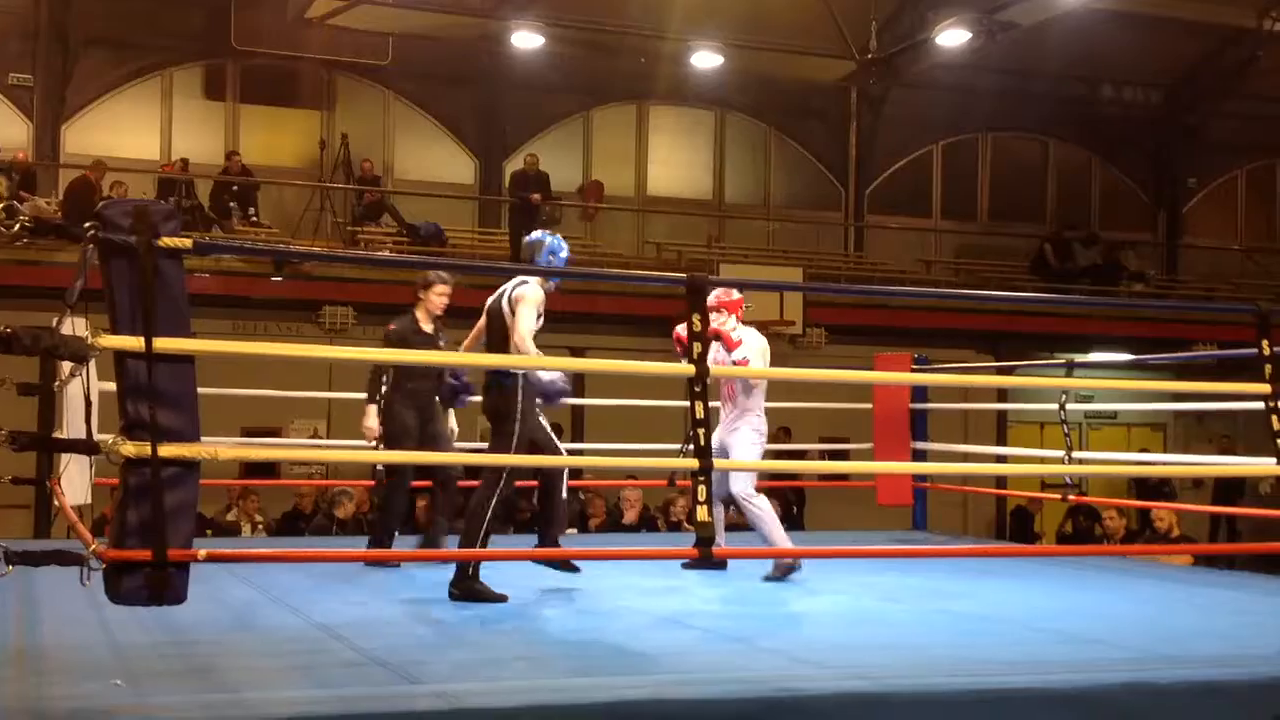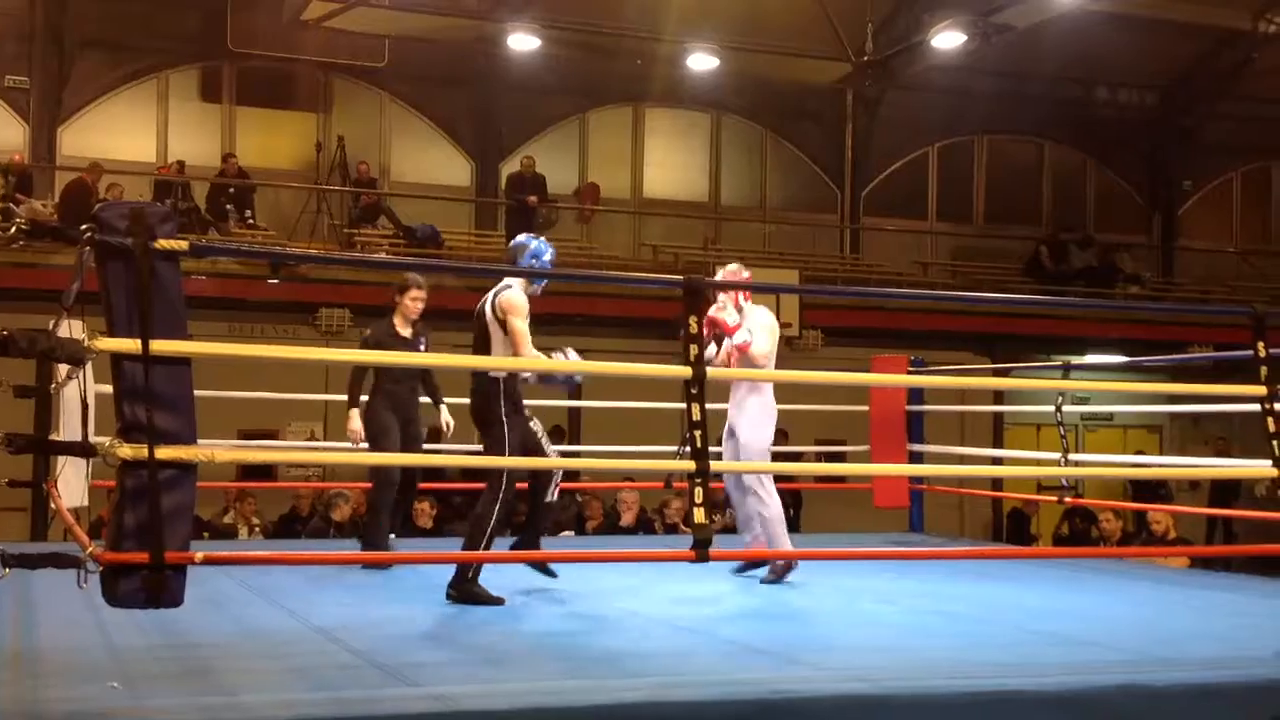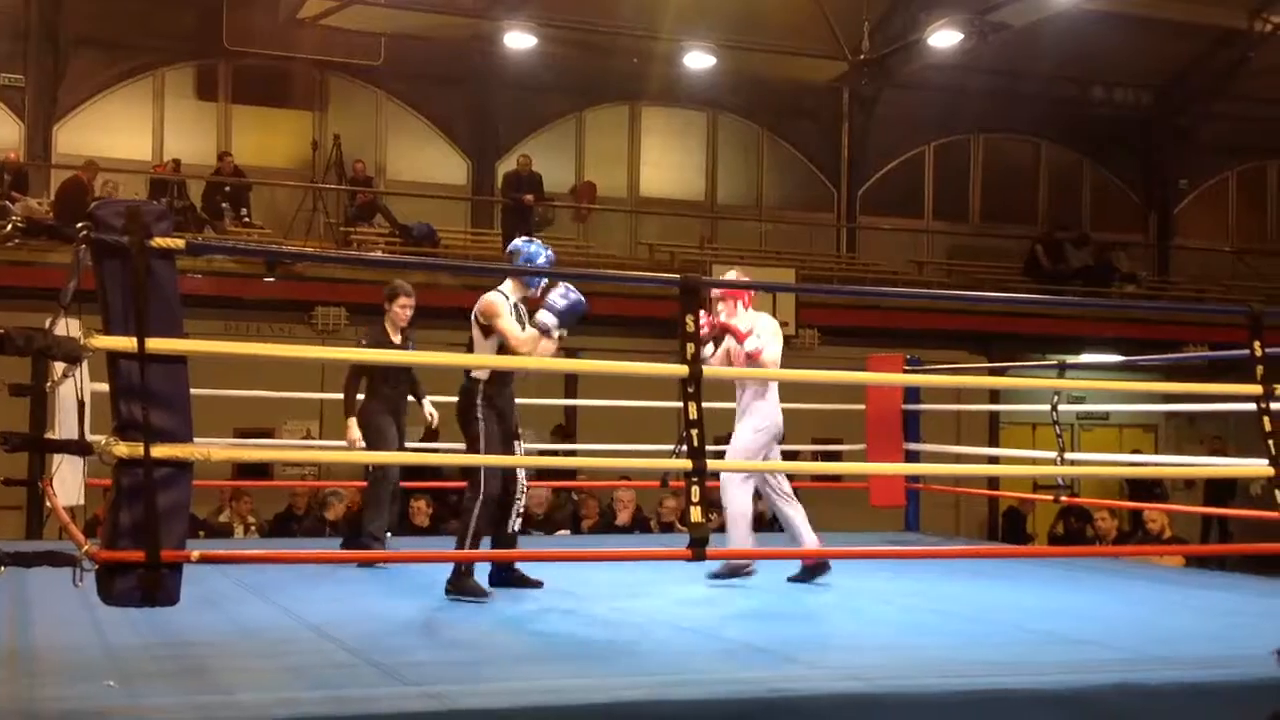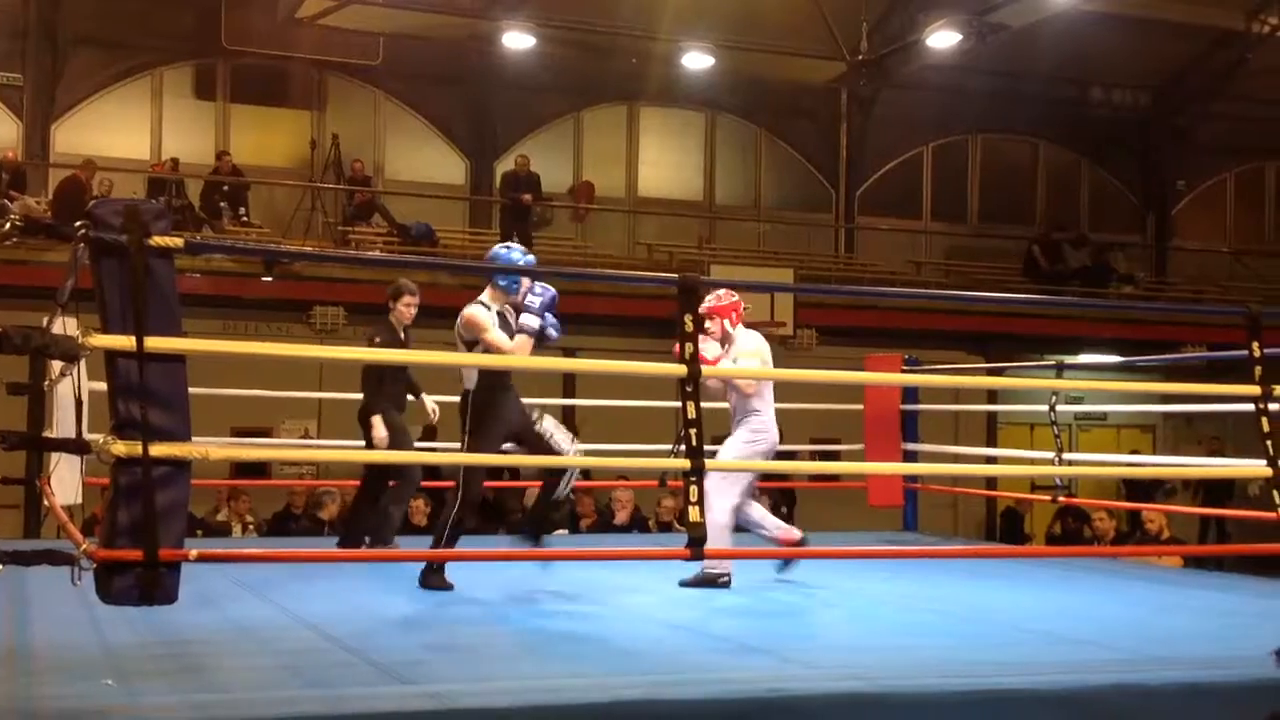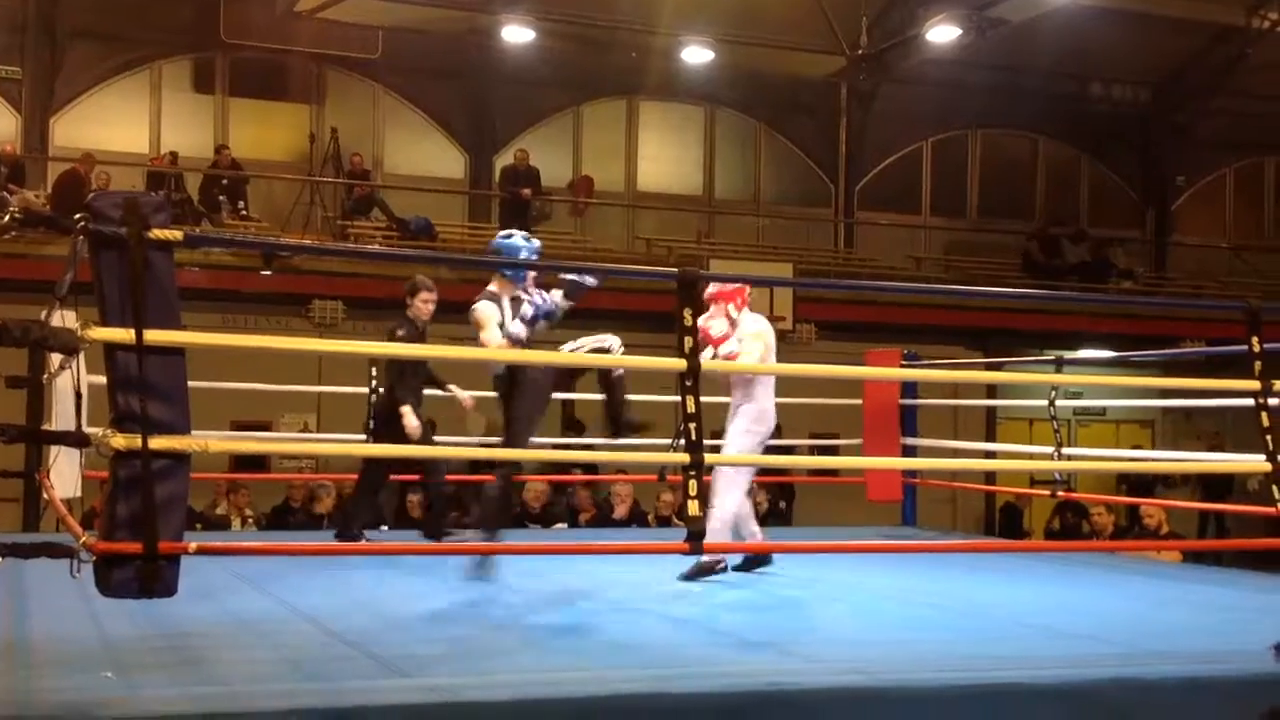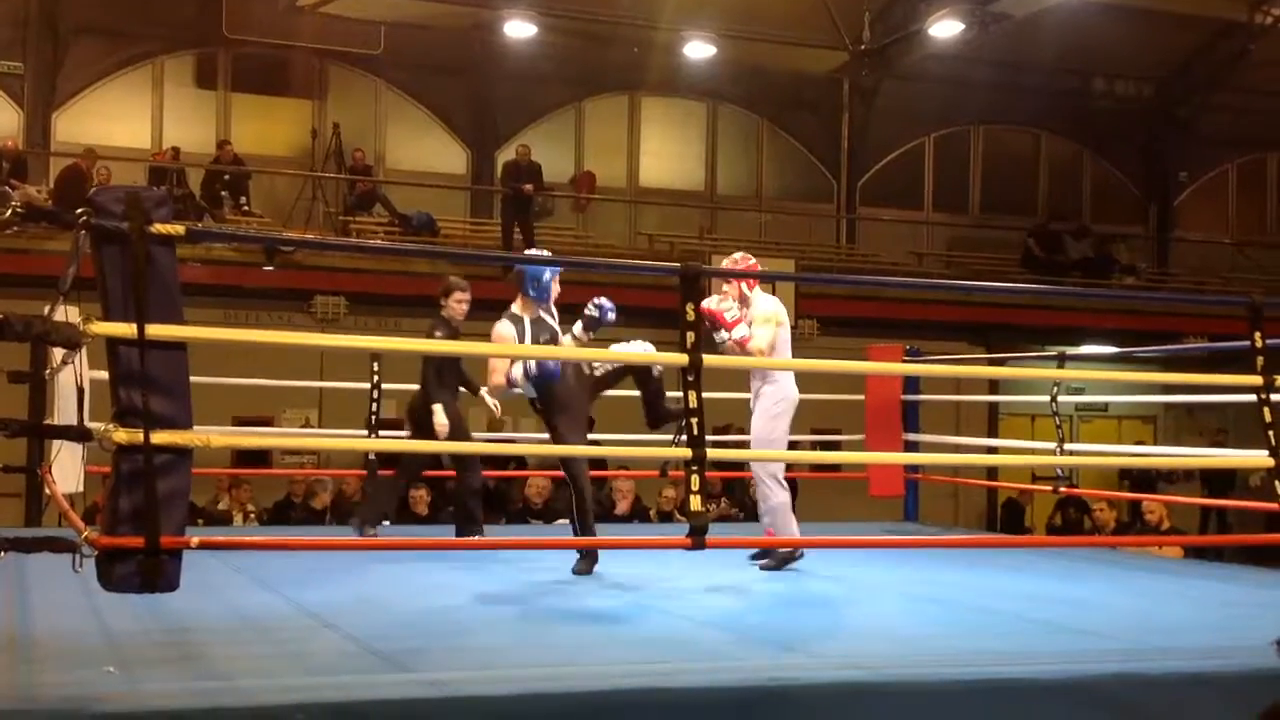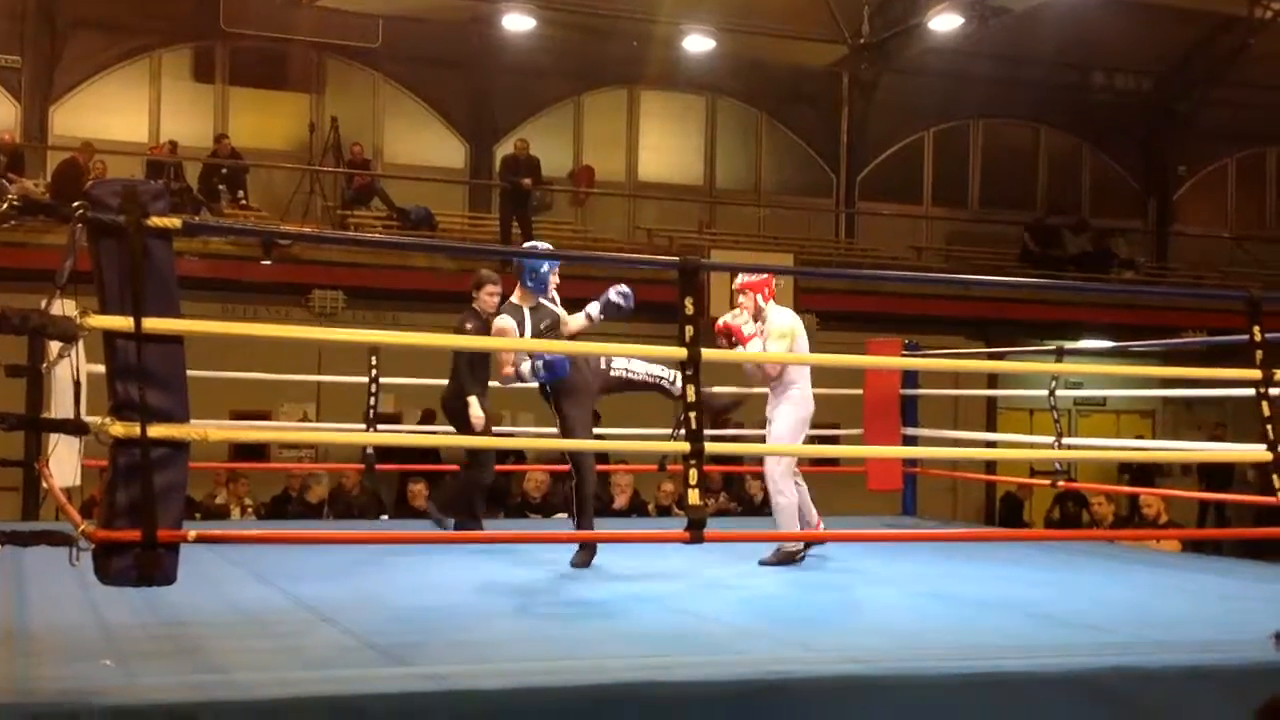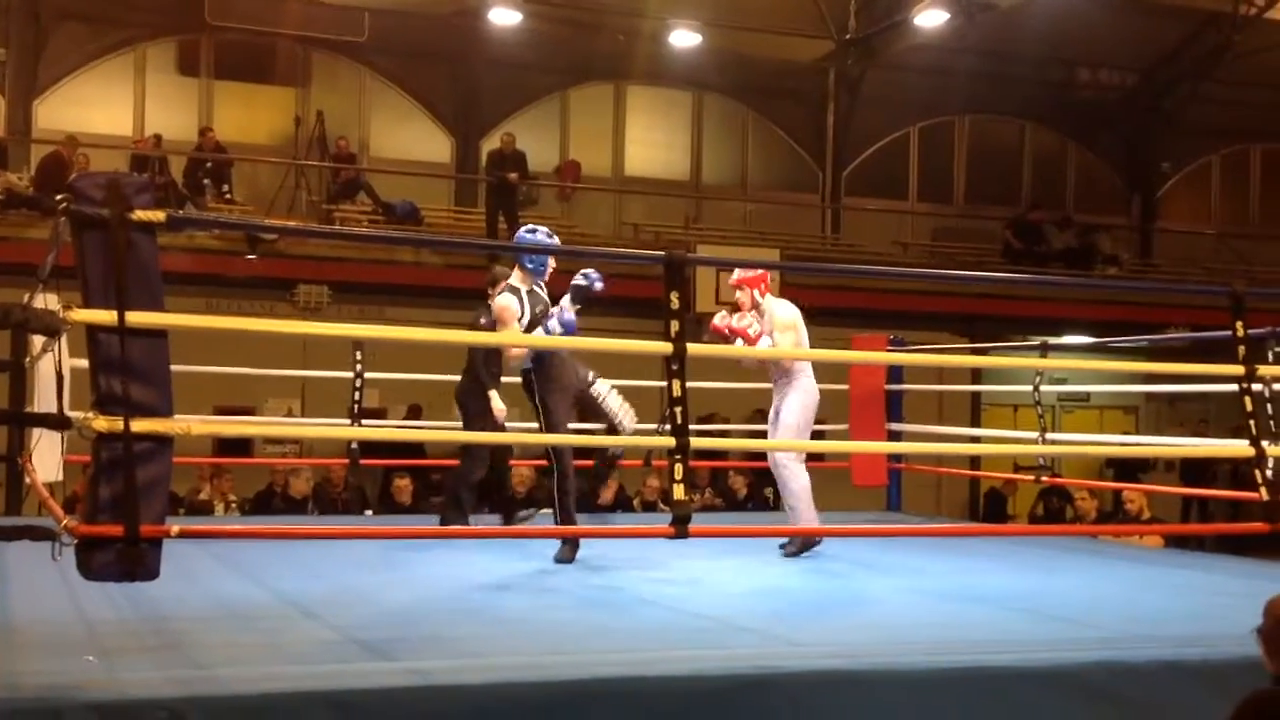
dt=0.2s
person 1, frame 1
left shoulder: (502, 293)
right shoulder: (531, 290)
left elbow: (470, 342)
right elbow: (521, 338)
right wrist: (543, 373)
left hip: (502, 391)
right hip: (512, 392)
left knee: (555, 461)
right knee: (495, 481)
left ankle: (549, 544)
right ankle: (464, 578)
person 1, frame 2
left shoulder: (494, 296)
right shoulder: (514, 297)
right elbow: (525, 354)
left wrist: (550, 364)
right wrist: (561, 364)
left hip: (500, 396)
right hip: (498, 399)
left knee: (548, 464)
right knee: (499, 488)
left ankle: (528, 542)
right ankle: (463, 581)
person 1, frame 3
left shoulder: (517, 306)
right shoulder: (494, 301)
left elbow: (537, 354)
right elbow: (522, 347)
left wrist: (559, 323)
right wrist: (551, 313)
left hip: (502, 401)
right hip: (480, 402)
left knee: (514, 488)
right knee: (486, 486)
left ankle: (502, 568)
right ankle: (461, 574)
person 1, frame 4
left shoulder: (508, 311)
right shoulder: (474, 315)
right elbow: (511, 352)
left wrist: (538, 330)
right wrist: (532, 316)
left hip: (510, 403)
right hip: (480, 410)
left knee: (568, 456)
right knee: (470, 491)
left ankle: (535, 525)
right ankle: (434, 566)
person 1, frame 5
left shoulder: (522, 293)
right shoulder: (483, 308)
left elbow: (541, 322)
right elbow: (496, 352)
left wrist: (563, 297)
right wrist: (525, 322)
left hip: (542, 371)
right hip: (517, 386)
right knee: (510, 466)
right ankle: (487, 539)
person 1, frame 6
left shoulder: (546, 309)
right shoulder: (506, 330)
right elbow: (495, 382)
left wrist: (587, 326)
right wrist: (530, 370)
left hip: (578, 376)
right hip: (554, 402)
left knee: (641, 351)
right knee: (577, 477)
left ankle: (658, 413)
right ankle: (588, 549)
person 1, frame 7
left shoulder: (547, 297)
right shoulder: (506, 322)
right elbow: (505, 374)
left wrist: (600, 309)
right wrist: (536, 368)
left hip: (589, 367)
right hip: (564, 389)
left knee: (660, 374)
right knee: (582, 464)
left ankle: (706, 409)
right ankle: (586, 542)
person 1, frame 8
left shoulder: (536, 286)
right shoulder: (506, 301)
right elbow: (513, 355)
left wrist: (574, 299)
right wrist: (547, 333)
left hip: (566, 366)
right hip: (544, 382)
right knee: (562, 459)
right ankle: (569, 537)
person 2, frame 1
left shoulder: (754, 339)
right shoulder: (718, 345)
left elbow: (755, 380)
left wrist: (734, 344)
right wrist: (686, 349)
left hip: (748, 427)
right hip: (725, 427)
left knee: (742, 489)
right knee: (709, 489)
left ankle: (785, 554)
person 2, frame 2
left shoulder: (761, 317)
right shoulder: (735, 322)
left elbow: (761, 359)
right elbow: (720, 366)
left wrist: (732, 328)
right wrist: (706, 340)
left hip: (757, 408)
right hip: (736, 409)
left knee: (755, 481)
right knee: (734, 483)
left ankle: (782, 555)
right ankle: (756, 547)
person 2, frame 3
left shoulder: (763, 324)
right shoulder: (731, 332)
left elbow: (771, 365)
right elbow: (714, 368)
left wrist: (744, 335)
right wrist: (705, 340)
left hip: (761, 414)
right hip: (750, 416)
left knee: (733, 481)
right knee: (776, 490)
left ankle: (739, 559)
right ankle: (813, 554)
person 2, frame 4
left shoulder: (749, 341)
right shoulder: (728, 346)
left elbow: (748, 386)
right elbow: (713, 386)
left wrist: (714, 360)
right wrist: (694, 360)
left hip: (755, 429)
right hip: (750, 432)
left knee: (716, 490)
right knee: (734, 500)
left ankle: (716, 569)
right ankle: (788, 535)
person 2, frame 5
left shoulder: (754, 325)
right shoulder: (736, 330)
left elbow: (745, 371)
left wrist: (720, 340)
right wrist: (702, 345)
left hip: (754, 415)
right hip: (742, 415)
left knee: (728, 480)
right knee: (730, 482)
left ankle: (713, 557)
right ankle: (757, 548)
person 2, frame 6
left shoulder: (766, 306)
right shoulder: (751, 309)
left elbow: (759, 352)
right elbow: (736, 354)
left wrist: (733, 322)
right wrist: (717, 325)
left hip: (776, 393)
right hip: (766, 393)
left knee: (766, 470)
right knee: (764, 469)
left ankle: (787, 545)
right ankle: (775, 536)
person 2, frame 7
left shoulder: (780, 319)
right shoulder: (766, 322)
left elbow: (772, 369)
right elbow: (756, 371)
left wrist: (747, 336)
right wrist: (734, 341)
left hip: (794, 399)
right hip: (780, 401)
left knee: (777, 470)
right knee: (785, 470)
left ankle: (790, 546)
right ankle: (812, 527)
person 2, frame 8
left shoulder: (782, 312)
right shoulder: (760, 316)
left elbow: (786, 361)
left wrist: (754, 336)
right wrist: (733, 337)
left hip: (800, 390)
right hip: (782, 394)
left knee: (787, 459)
right knee: (778, 463)
left ankle: (805, 529)
right ankle: (806, 530)
person 3, frame 1
left shoulder: (439, 332)
right shoulder: (400, 327)
right elbow: (379, 369)
left wrist: (450, 412)
right wrist: (371, 410)
left hip: (430, 410)
right hip: (401, 409)
left knee: (447, 474)
right knee: (399, 479)
left ankle: (433, 541)
right ankle: (378, 549)
person 3, frame 2
left shoulder: (421, 335)
right shoulder: (378, 332)
left elbow: (427, 375)
right elbow: (358, 374)
left wrist: (441, 407)
right wrist: (353, 413)
left hip: (410, 412)
right hip: (382, 410)
left knee: (409, 480)
right knee: (387, 477)
left ankle: (379, 540)
right ankle: (373, 549)
person 3, frame 3
left shoulder: (407, 339)
right shoulder: (372, 339)
right elbow: (352, 382)
left wrist: (424, 401)
right wrist: (351, 422)
left hip: (397, 414)
right hip: (377, 413)
left knee: (386, 478)
right knee: (386, 476)
left ankle: (355, 541)
right ankle: (371, 545)
person 3, frame 4
left shoulder: (404, 335)
right shoulder: (381, 336)
right elbow: (369, 382)
left wrist: (423, 396)
right wrist: (376, 421)
left hip: (392, 411)
right hip: (381, 413)
left knee: (376, 478)
right knee: (410, 475)
left ankle: (351, 540)
right ankle: (382, 538)
person 3, frame 5
left shoulder: (419, 329)
right shoulder: (402, 331)
left elbow: (421, 371)
right elbow: (392, 376)
left wrist: (452, 389)
right wrist: (406, 411)
left hip: (391, 408)
right hip: (398, 408)
left knee: (375, 471)
right knee: (434, 467)
left ankle: (348, 531)
right ankle: (437, 531)
person 3, frame 6
left shoulder: (451, 330)
right shoulder: (440, 331)
right elbow: (429, 374)
left wrist: (482, 393)
right wrist: (438, 410)
left hip: (427, 406)
right hip: (439, 405)
left knee: (410, 467)
right knee: (470, 464)
left ankle: (368, 519)
right ankle: (470, 530)
person 3, frame 7
left shoulder: (483, 322)
right shoulder: (469, 323)
right elbow: (461, 367)
left wrist: (473, 400)
right wrist: (473, 402)
left hip: (460, 398)
right hip: (463, 398)
left knee: (478, 460)
right knee: (483, 461)
right ankle: (467, 523)
person 3, frame 8
left shoulder: (497, 319)
right shoulder: (485, 319)
right elbow: (476, 362)
right wrist: (493, 396)
left hip: (480, 393)
right hip: (476, 393)
left knee: (501, 452)
right knee: (476, 456)
left ankle: (509, 513)
right ankle: (453, 518)
